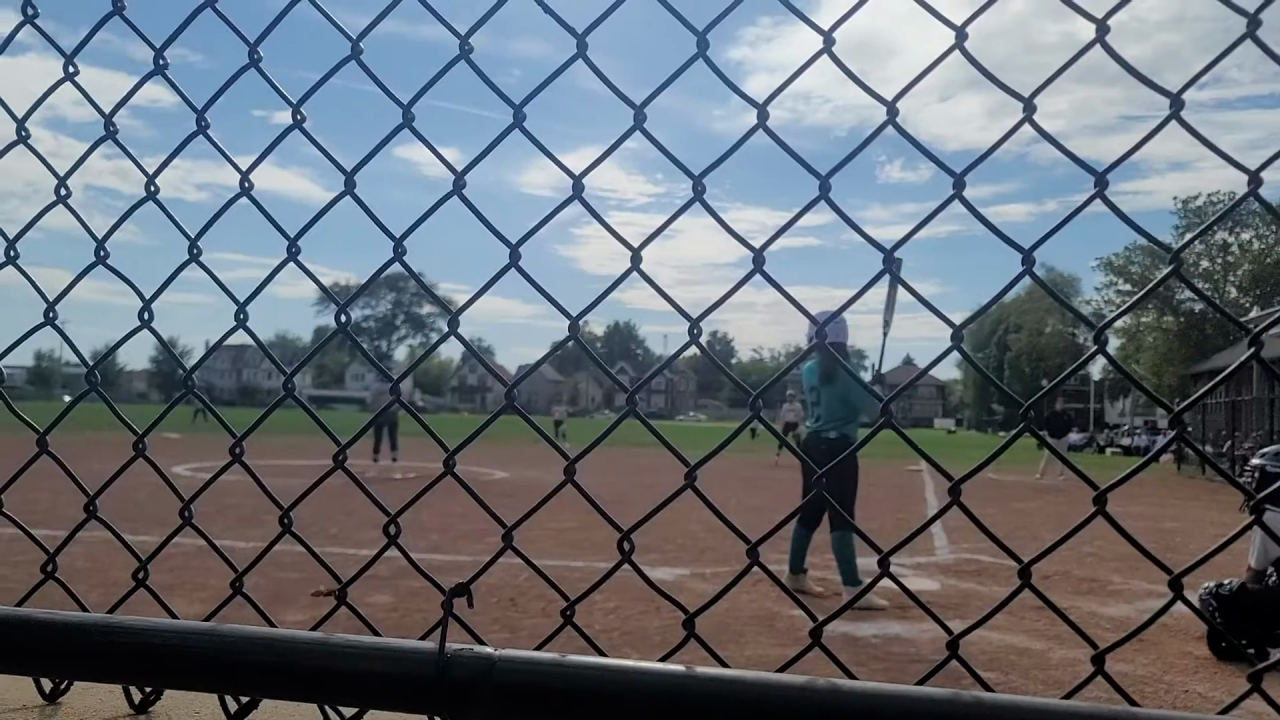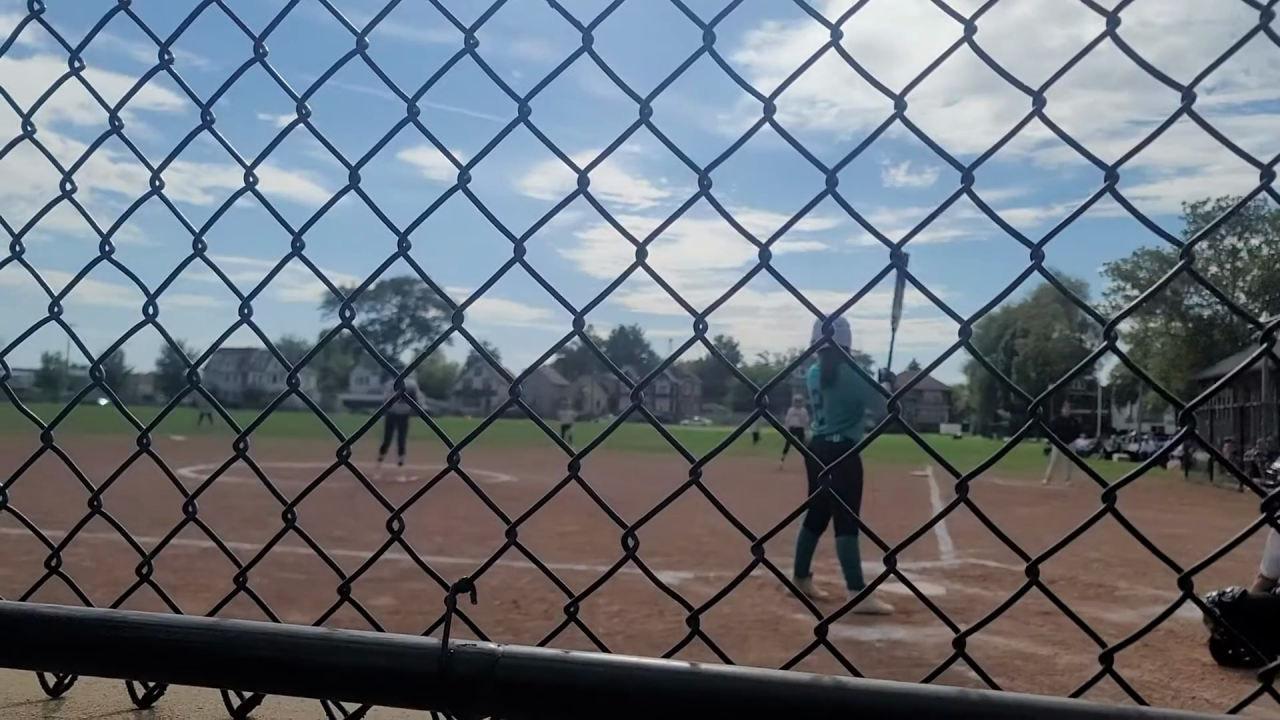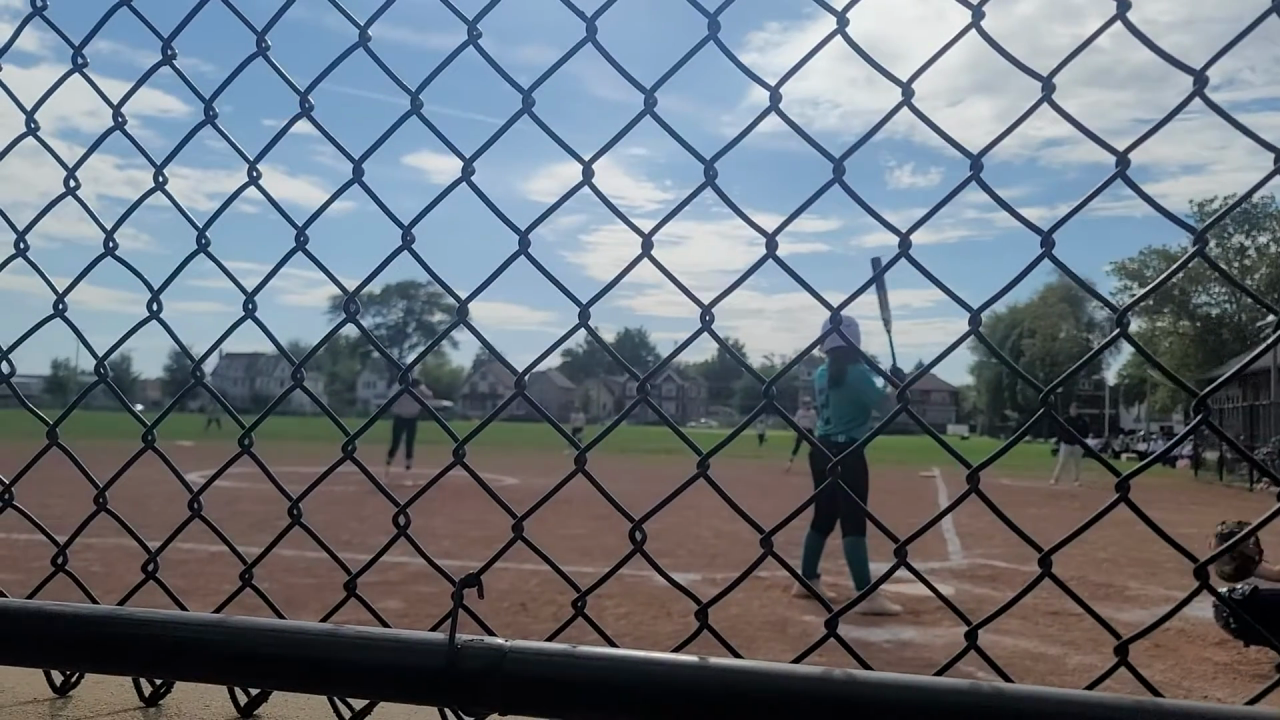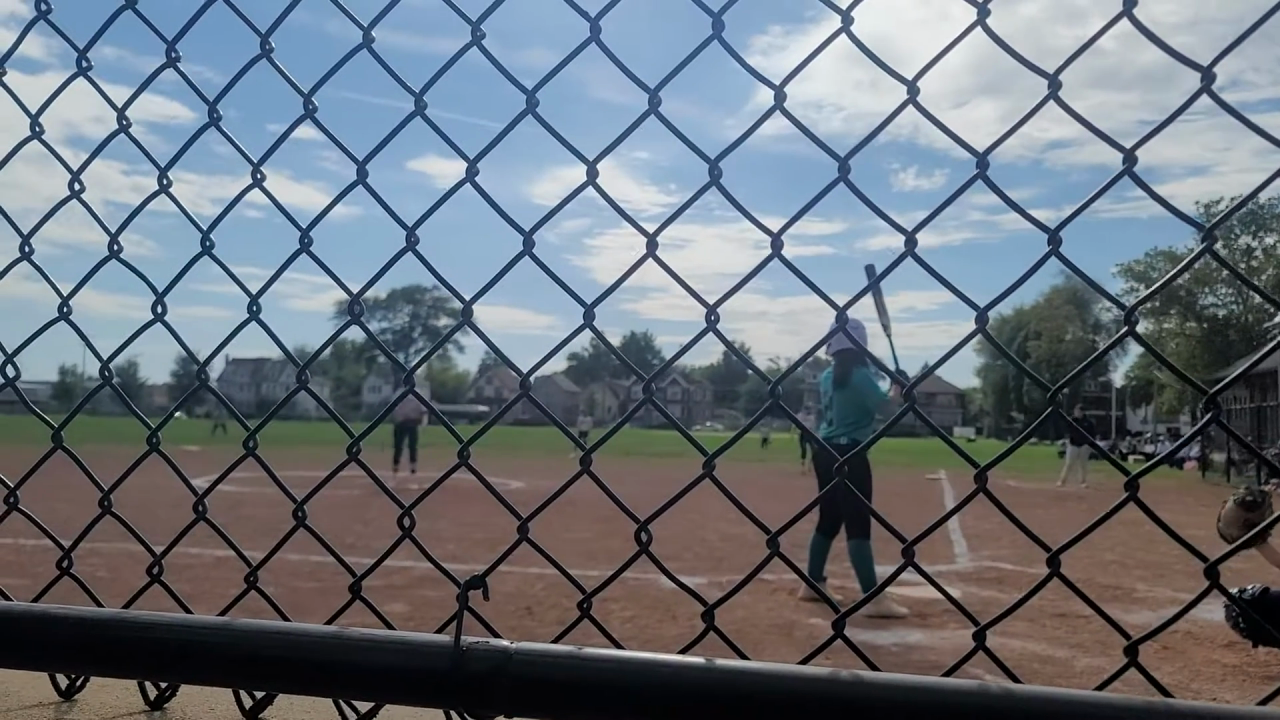
dt=0.5s
person 1, frame 1
left shoulder: (809, 370)
right shoulder: (843, 372)
right elbow: (870, 406)
left wrist: (865, 387)
left hip: (813, 445)
right hip: (837, 448)
left knee: (810, 511)
right knee: (841, 516)
left ankle: (795, 576)
right ankle: (853, 589)
person 1, frame 2
left shoulder: (814, 373)
right shoulder: (848, 372)
right elbow: (878, 402)
left wrist: (873, 384)
left hip: (818, 449)
right hip: (841, 451)
left knee: (817, 515)
right knee: (846, 521)
left ankle: (800, 579)
right ankle: (858, 593)
person 1, frame 3
left shoulder: (822, 373)
right shoulder: (856, 372)
right elbow: (882, 404)
left wrist: (881, 385)
right wrist: (896, 383)
left hip: (822, 450)
right hip: (846, 453)
left knee: (823, 517)
right knee: (853, 522)
left ankle: (807, 581)
right ankle: (867, 596)
person 1, frame 4
left shoulder: (828, 376)
right shoulder: (860, 374)
right elbow: (885, 407)
right wrist: (898, 387)
left hip: (826, 453)
right hip: (849, 455)
left knee: (829, 520)
right knee: (858, 524)
left ankle: (813, 584)
right ankle: (874, 598)
